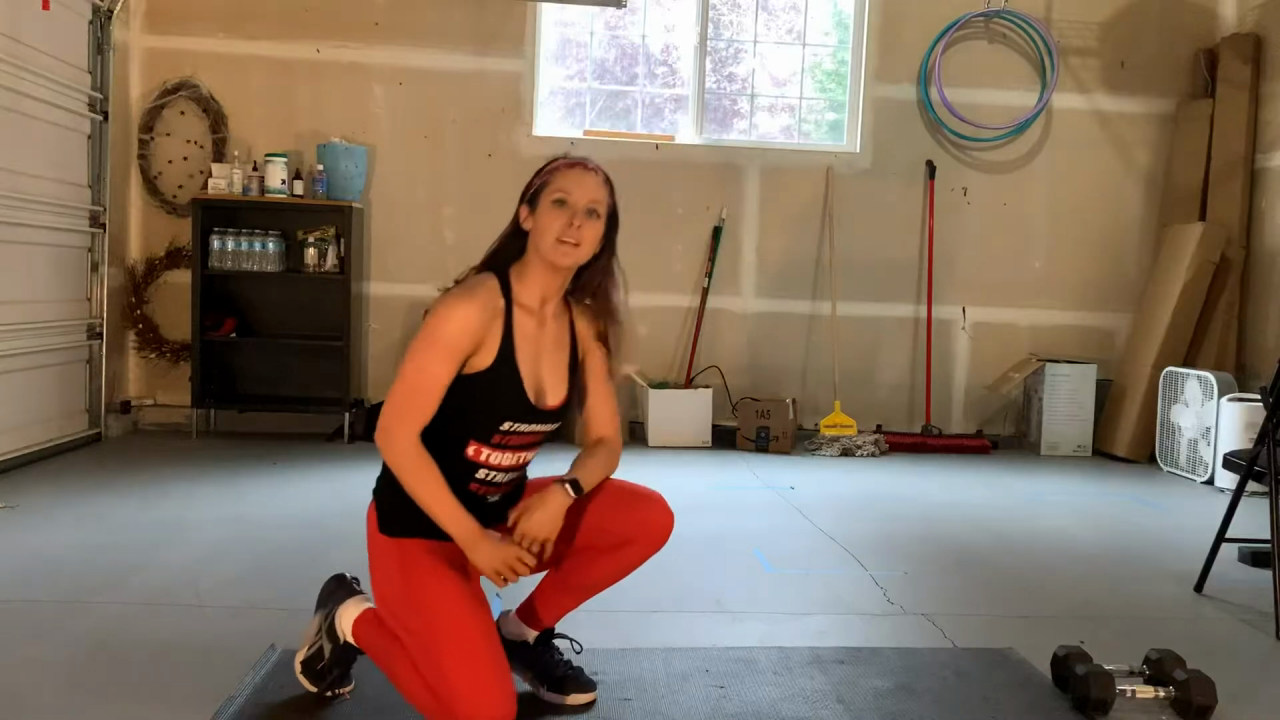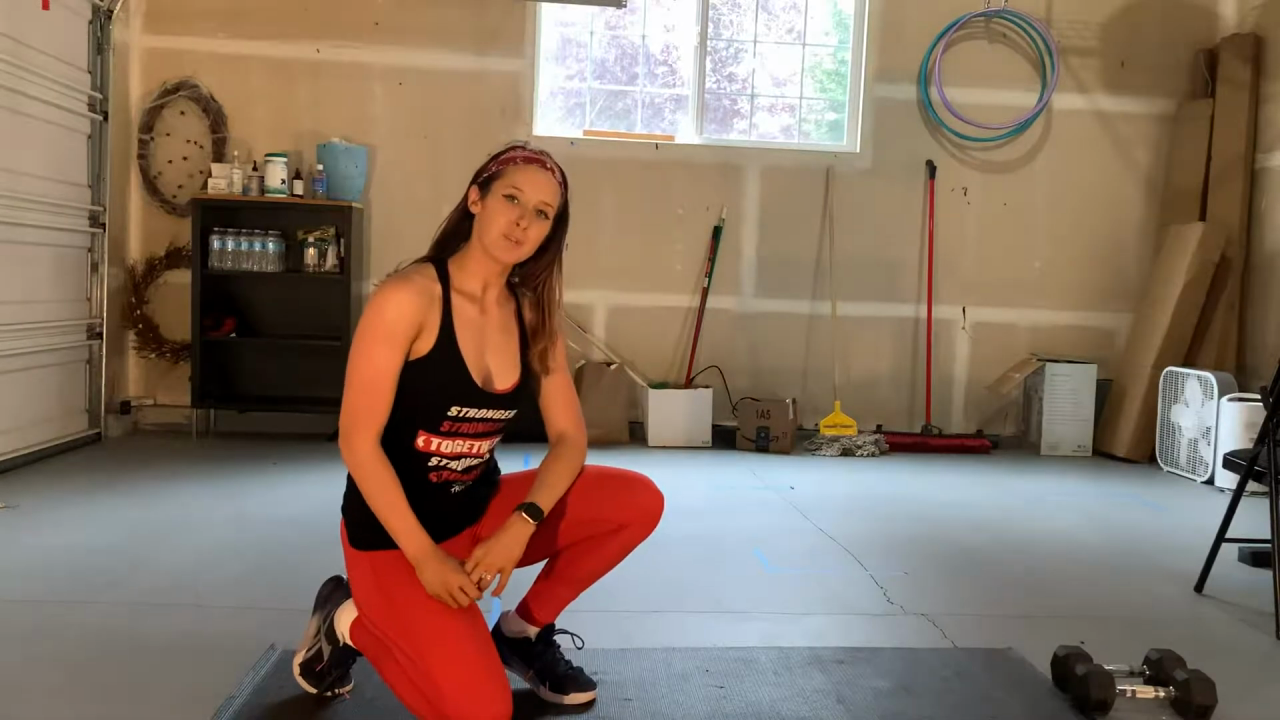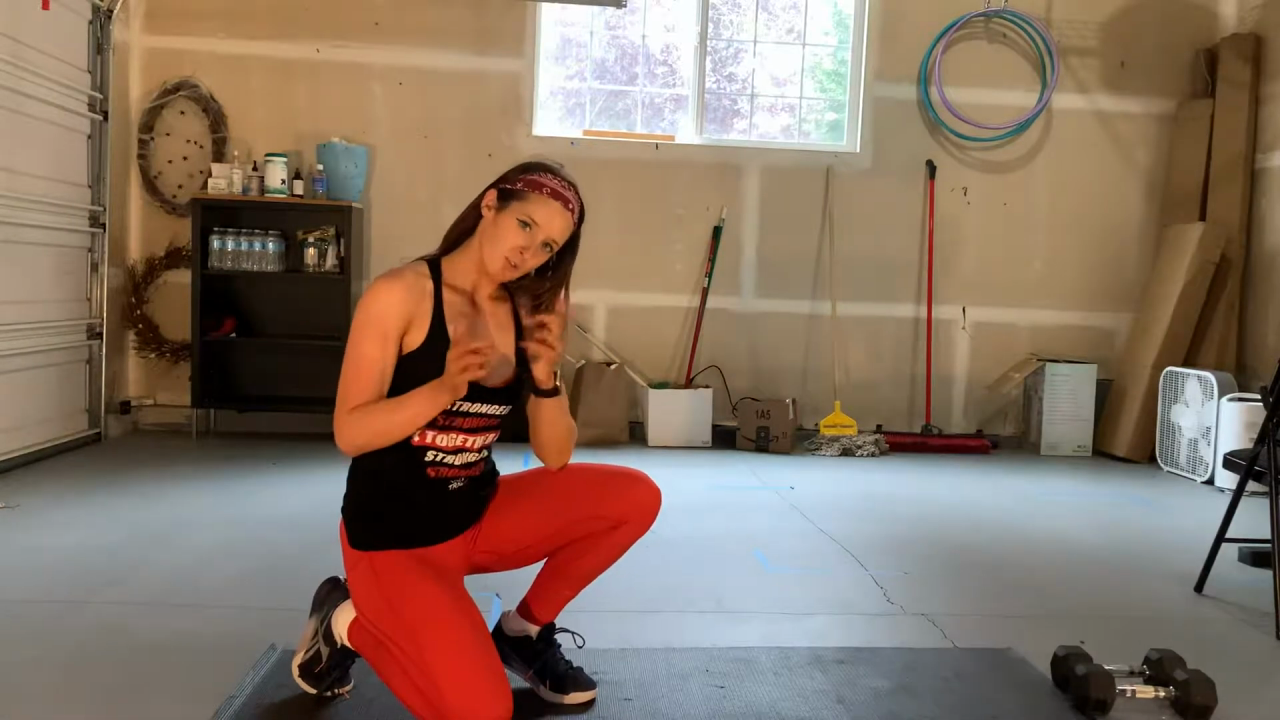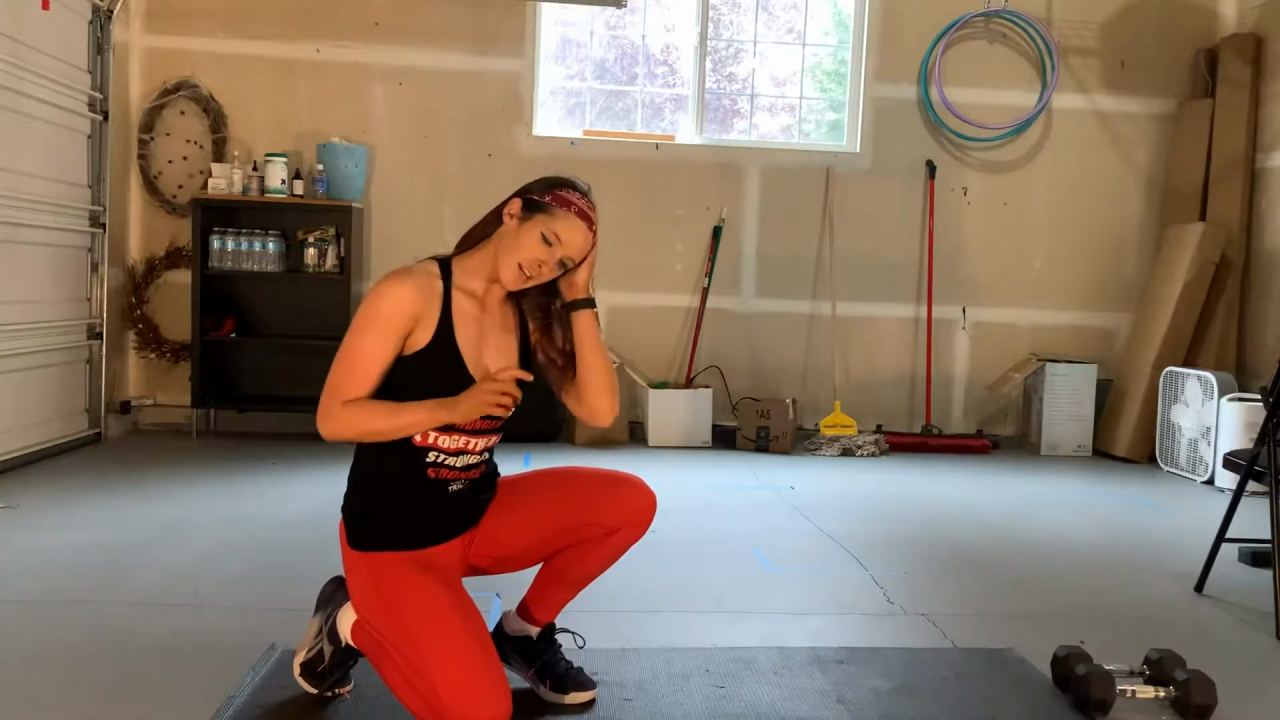
dt=0.7s
person 1, frame 1
left shoulder: (585, 326)
right shoulder: (473, 308)
left elbow: (604, 441)
right elbow: (395, 434)
left wrist: (563, 495)
right wrist: (471, 538)
left hip: (505, 510)
right hip: (418, 528)
left knee: (651, 519)
left ankle: (523, 633)
right ankle: (350, 620)
person 1, frame 2
left shoulder: (534, 314)
right shoulder: (408, 297)
left elbow: (569, 438)
right elbow: (358, 441)
left wrist: (520, 527)
right wrist: (423, 556)
left hip: (481, 510)
right hip: (395, 532)
left knee: (638, 502)
left ankle: (524, 630)
right ankle: (350, 622)
person 1, frame 3
left shoulder: (527, 314)
right shoulder: (400, 294)
left elbow: (555, 457)
right elbow: (349, 432)
left wrist: (545, 379)
right wrist: (445, 389)
left hip: (479, 513)
right hip: (393, 534)
left knee: (635, 497)
left ankle: (525, 631)
right ankle: (347, 623)
person 1, frame 4
left shoulder: (533, 316)
right shoulder: (411, 292)
left elbow: (600, 412)
right elbow: (334, 417)
left wrist: (579, 299)
right wrist: (455, 407)
left hip: (479, 515)
right hip: (393, 539)
left knee: (630, 502)
left ankle: (524, 631)
right ankle: (352, 625)
